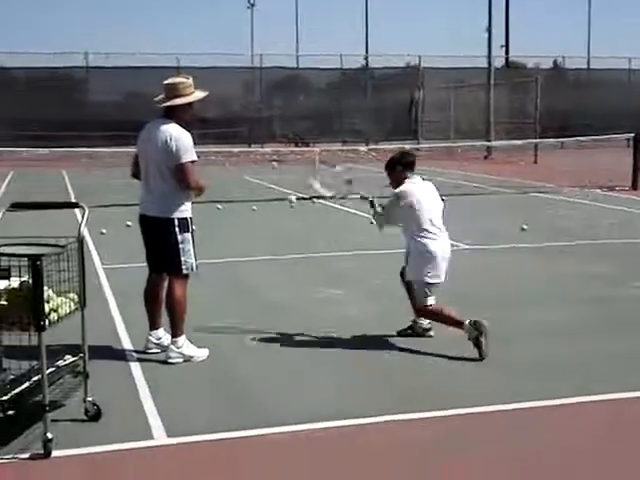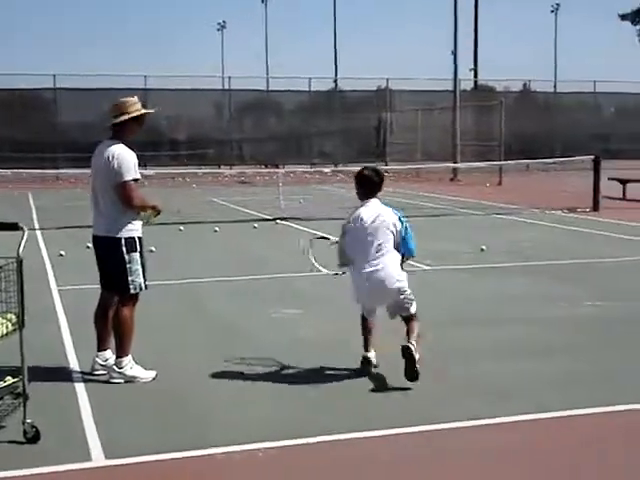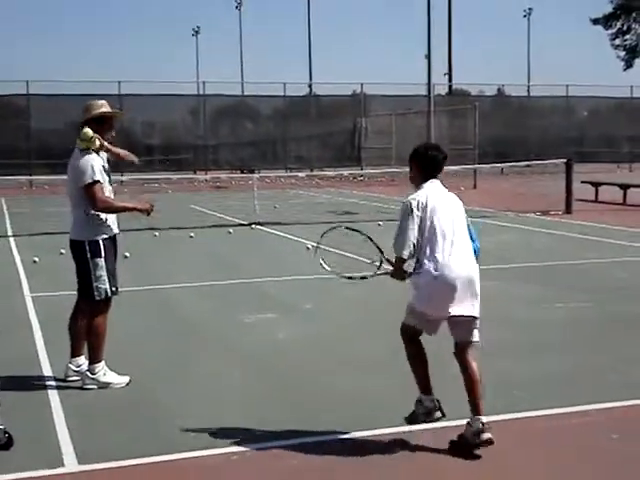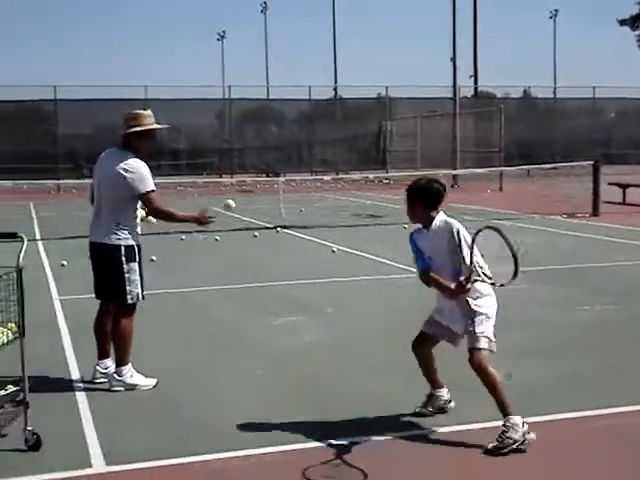
dt=1s
person 1, frame 1
left shoulder: (147, 130)
right shoulder: (179, 135)
left elbow: (137, 172)
right elbow: (189, 181)
right wrist: (201, 186)
left hip: (149, 213)
right hip: (172, 216)
left knee: (157, 275)
right knee: (178, 278)
left ankle: (155, 335)
right ankle: (177, 343)
person 1, frame 2
left shoulder: (101, 151)
right shoulder: (124, 155)
right elbow: (132, 200)
left wrist: (143, 206)
right wrist: (152, 205)
left hip: (103, 233)
right hip: (122, 236)
left knee: (109, 296)
right knee: (127, 299)
left ankle: (103, 357)
right ankle: (122, 364)
person 1, frame 3
left shoulder: (96, 154)
right shoulder: (86, 159)
left elbow: (132, 159)
right elbow: (99, 203)
left wrist: (107, 148)
right wrist: (136, 206)
left hip: (95, 238)
right hip: (93, 240)
left knee: (86, 302)
right knee: (99, 304)
left ankle: (76, 364)
right ankle: (95, 371)
person 1, frame 4
left shoulder: (105, 157)
right shoulder: (134, 167)
right elbow: (156, 210)
right wrist: (193, 218)
left hip: (98, 241)
right hip: (120, 245)
left knee: (107, 306)
right knee: (125, 309)
left ankle: (104, 365)
right ankle: (122, 373)
person 2, frame 1
left shoulder: (400, 194)
right shoulder: (428, 186)
left elbow: (382, 220)
left wrist: (378, 211)
left hip: (428, 252)
right hip: (438, 247)
left knee: (425, 306)
right knee: (406, 275)
left ankle: (471, 327)
right ankle: (421, 323)
person 2, frame 2
left shoulder: (352, 220)
right shoulder: (394, 216)
left elbow: (343, 260)
right elbow: (408, 253)
left hip: (364, 280)
right hip: (391, 278)
left knee: (368, 313)
right knee: (411, 317)
left ankle: (368, 355)
right ankle: (410, 345)
person 2, frame 3
left shoulder: (416, 200)
right shoulder: (455, 200)
left elbow: (405, 246)
right elbow: (473, 247)
left wrist: (398, 268)
left hip: (438, 278)
right hip: (468, 277)
left knee: (410, 333)
right knee: (464, 351)
left ankle: (427, 402)
right ankle: (478, 423)
person 2, frame 4
left shoulder: (452, 228)
right shoulder: (416, 237)
left elbow: (476, 269)
right elbow: (424, 272)
left wrist: (462, 288)
right wrist: (447, 287)
left hip: (475, 301)
right hip: (450, 304)
left knee: (477, 360)
right knee: (420, 345)
left ankle: (515, 425)
right ankle: (440, 396)
